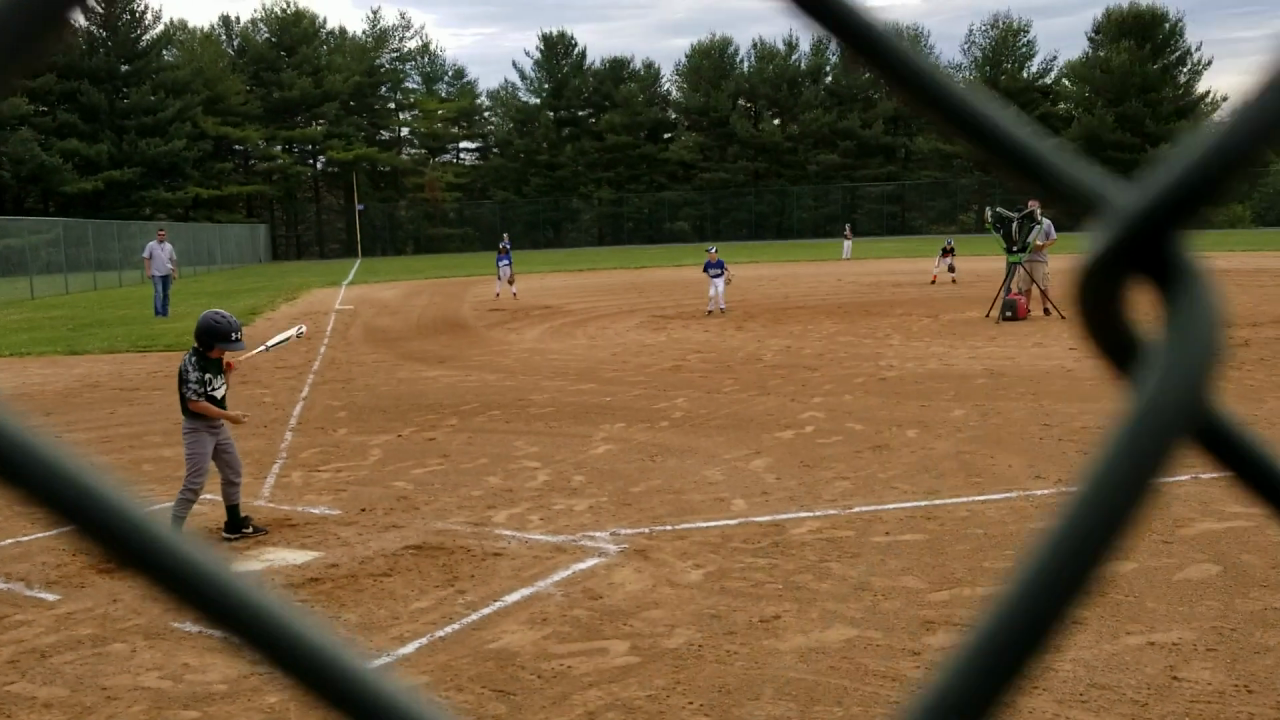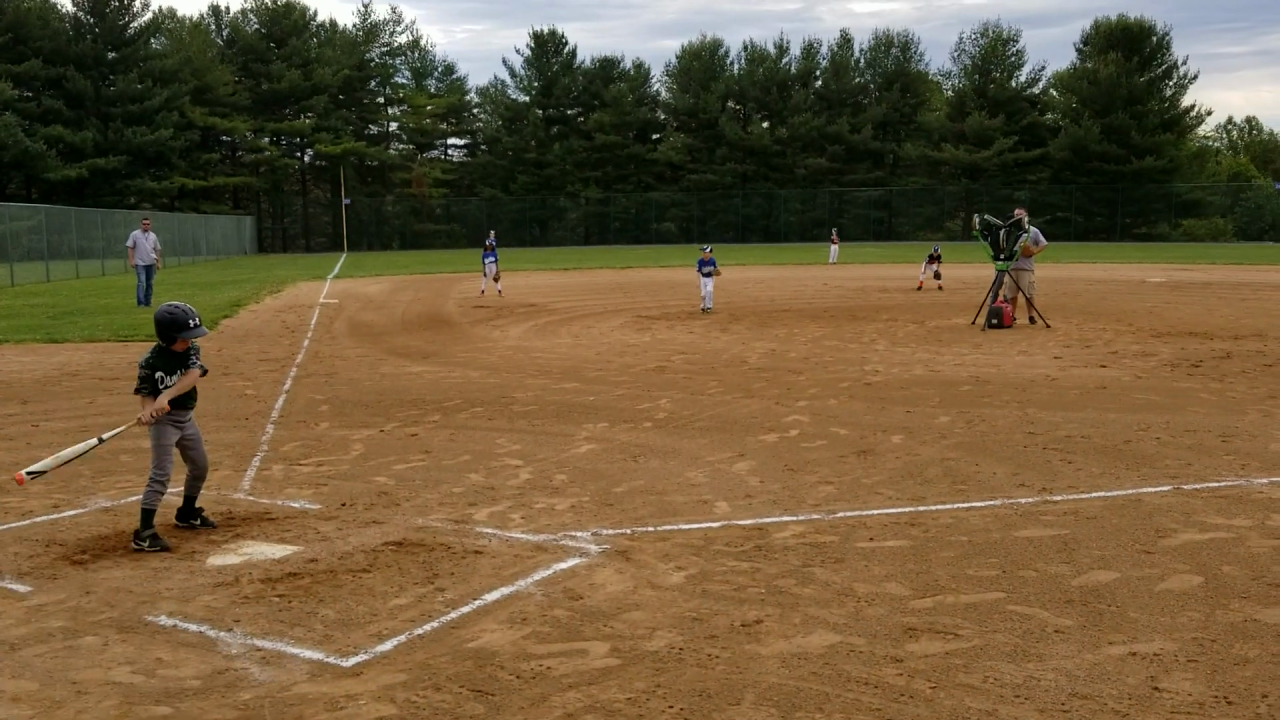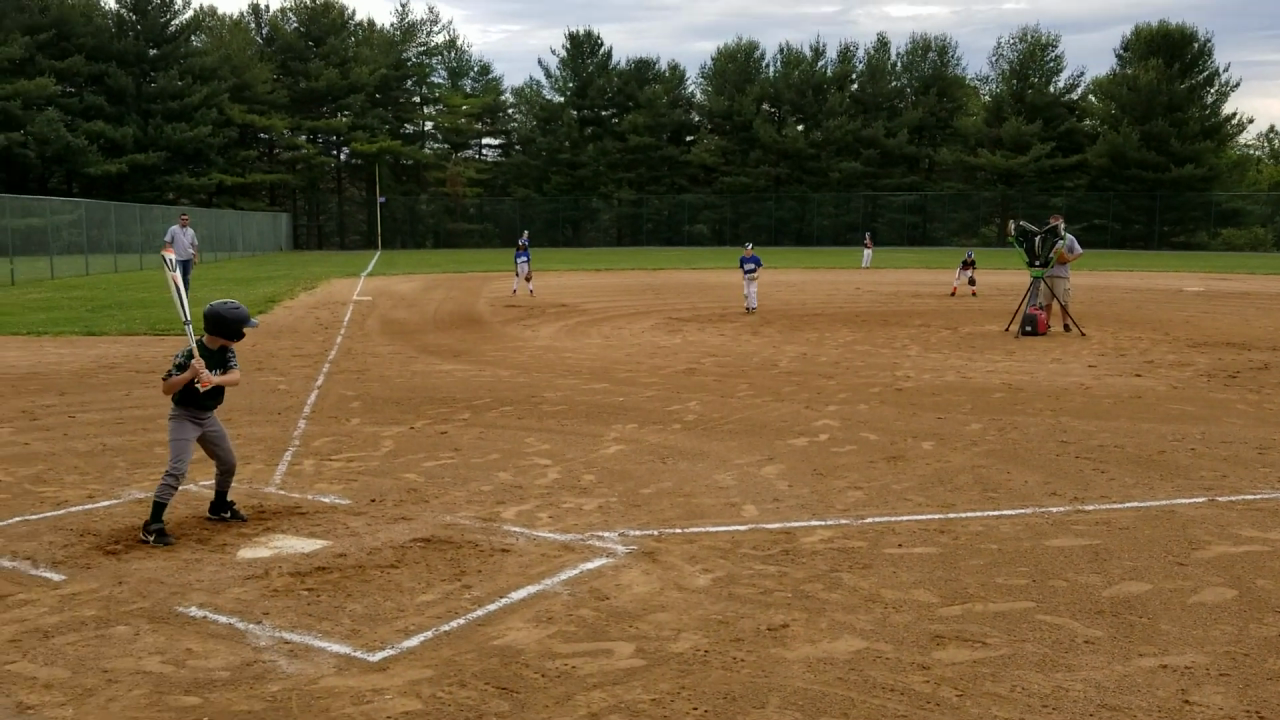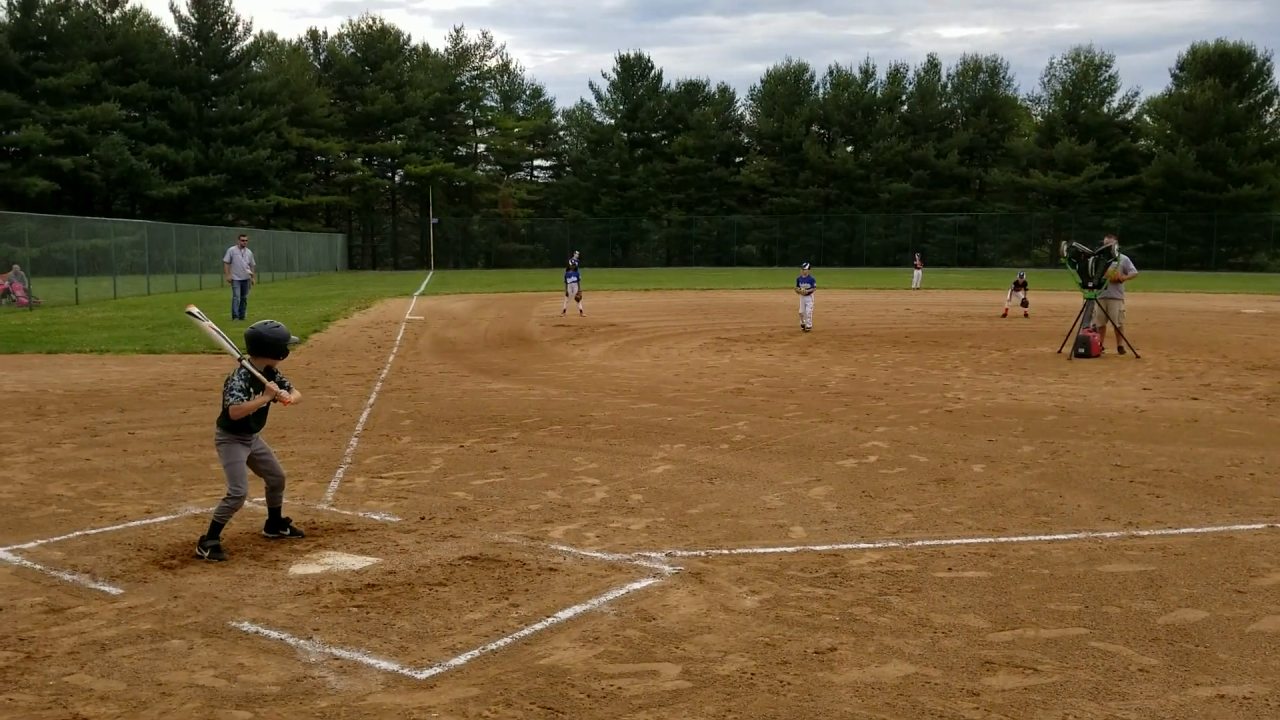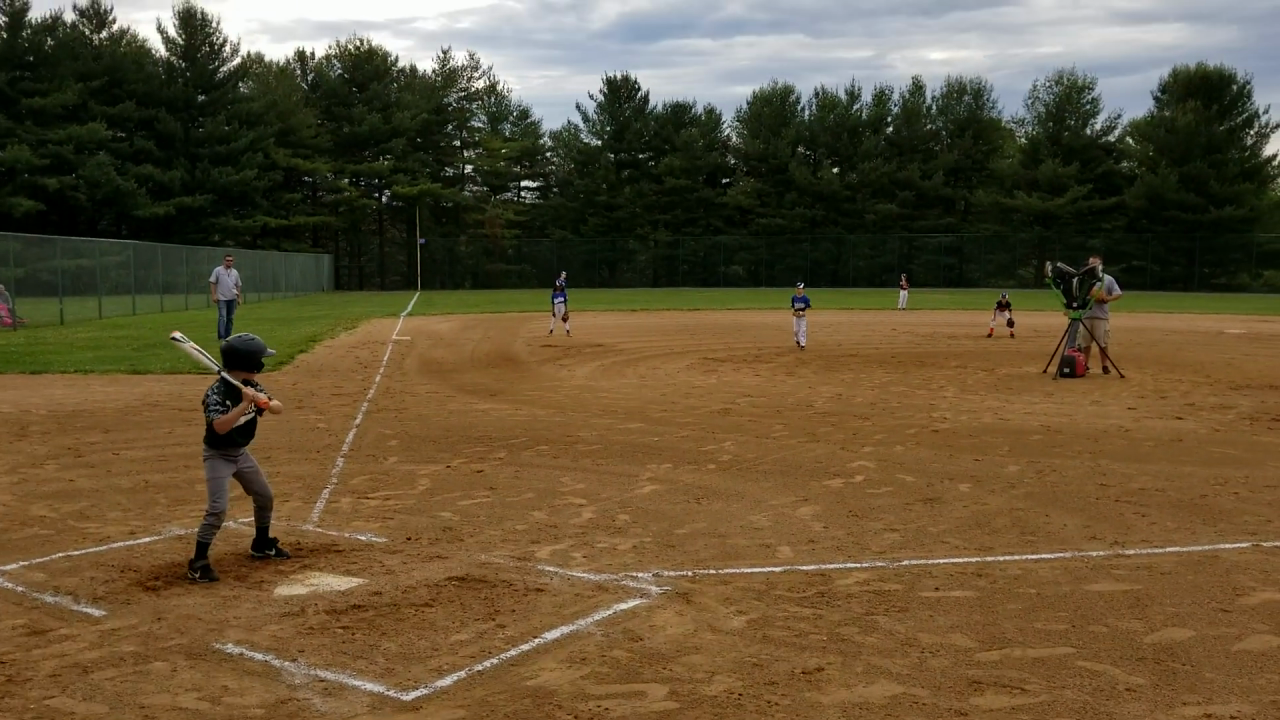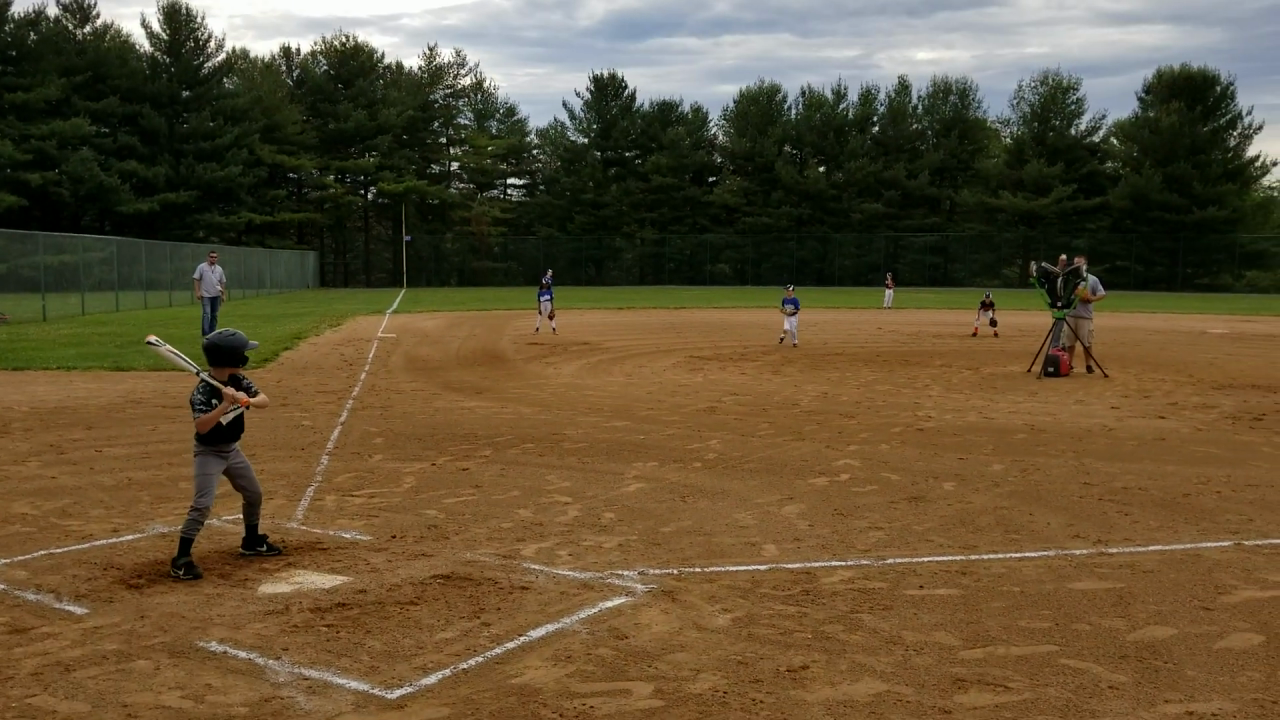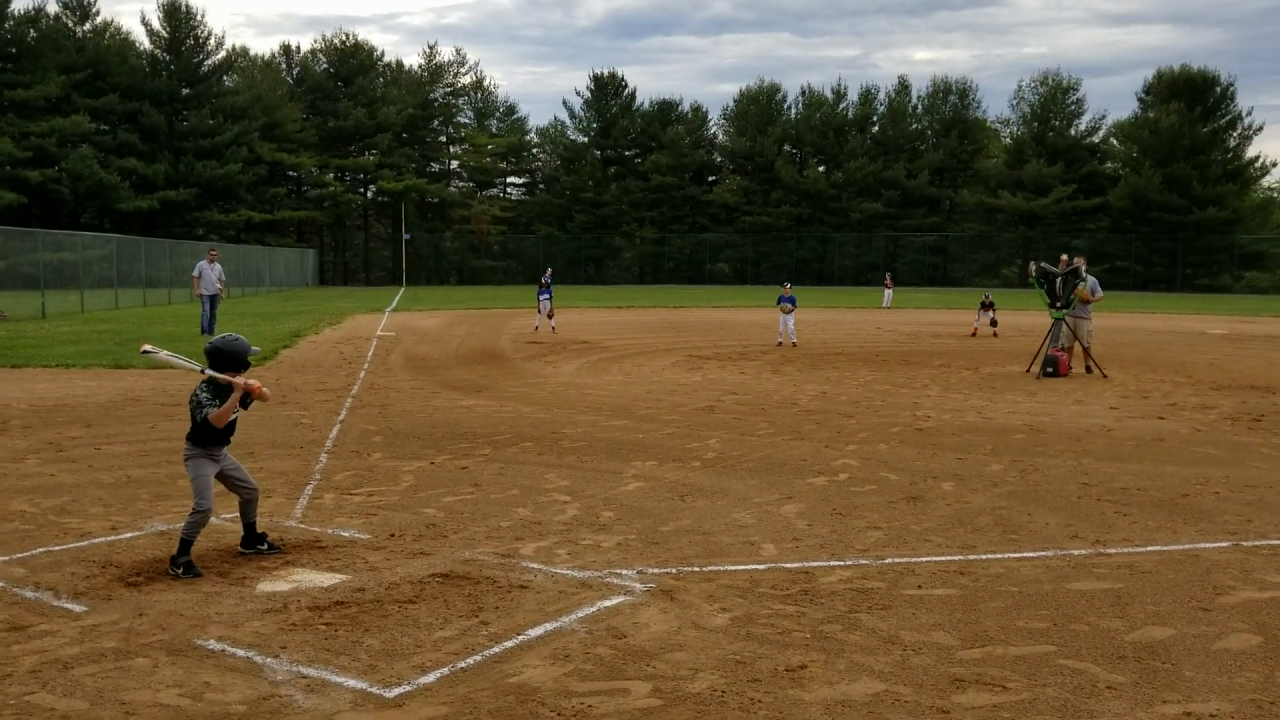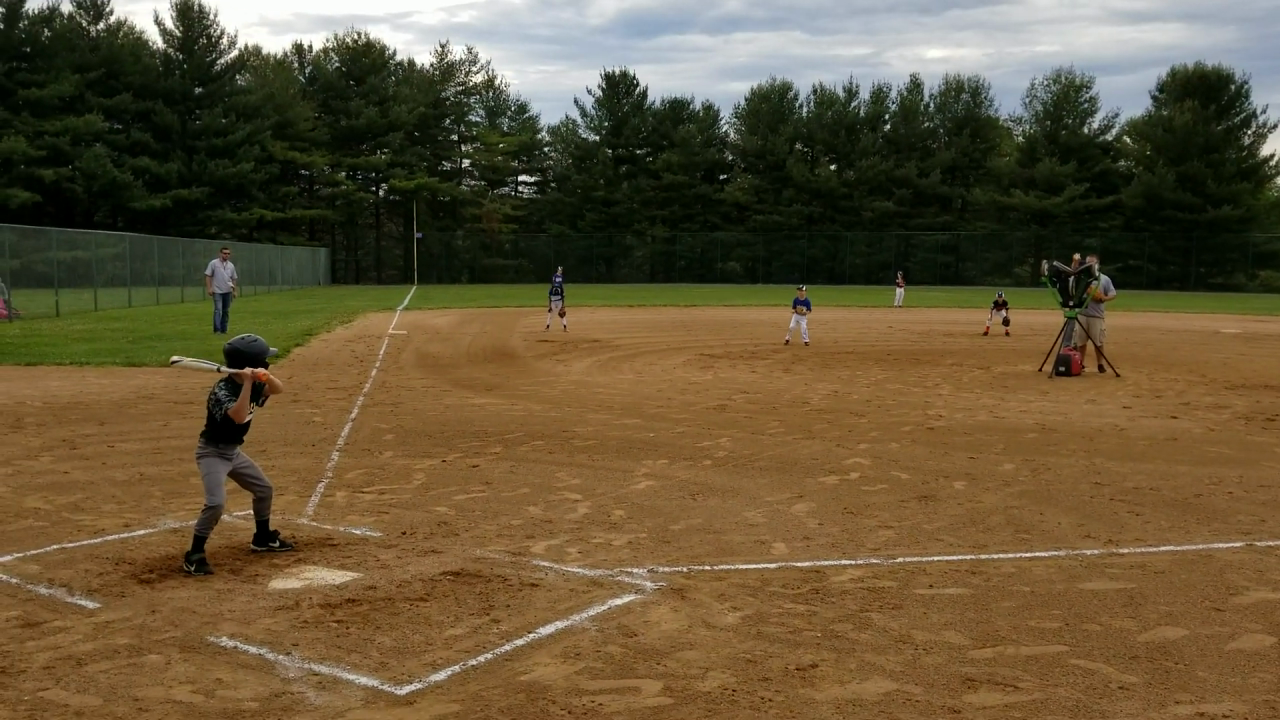
dt=0.4s
person 1, frame 1
left shoulder: (215, 356)
right shoulder: (192, 363)
left elbow: (223, 385)
right elbow: (195, 403)
left wrist: (227, 369)
right wrist: (228, 416)
left hip: (217, 426)
right hip: (198, 428)
left knee: (232, 473)
right knee: (194, 483)
left ankle: (235, 525)
person 1, frame 2
left shoulder: (191, 349)
right shoulder: (151, 360)
left elbow: (193, 375)
right elbow: (144, 395)
left wrist: (166, 397)
right wrist: (146, 411)
left hip: (186, 418)
right hip: (163, 421)
left knee: (200, 467)
right knee: (161, 474)
left ankle: (187, 514)
right ankle: (144, 532)
person 1, frame 3
left shoulder: (226, 351)
right shoulder: (189, 354)
left elbow: (235, 377)
right elbow: (166, 389)
left wrist: (213, 378)
right wrist: (189, 374)
left hip: (209, 416)
right hip: (184, 417)
left knee: (228, 462)
right knee: (176, 469)
left ankle: (219, 507)
right ankle: (153, 524)
person 1, frame 4
left shoulder: (270, 373)
right shoulder: (240, 378)
left elbow: (297, 393)
right elbow: (234, 412)
left wrist: (287, 397)
right wrist: (265, 397)
left hip: (251, 437)
right hip: (230, 439)
left knee: (276, 478)
right knee: (238, 492)
left ankle: (275, 525)
right ankle: (208, 541)
person 1, frame 5
left shoulder: (250, 386)
right shoulder: (216, 392)
left elbow: (278, 408)
right elbow: (220, 427)
left wrist: (265, 401)
right wrist: (244, 404)
left hip: (241, 453)
right hip: (218, 456)
left knee: (265, 497)
right knee: (218, 509)
left ankle: (262, 544)
right ankle: (198, 562)
person 1, frame 6
left shoulder: (238, 380)
right shoulder: (203, 391)
left elbow: (265, 401)
right elbow: (201, 427)
left wrist: (247, 399)
right wrist: (225, 404)
left hip: (232, 449)
right hip: (208, 453)
left knee: (254, 494)
right knee: (202, 505)
left ankle: (252, 542)
right ankle: (181, 560)
person 1, frame 7
left shoulder: (234, 384)
right shoulder: (203, 391)
left elbow: (266, 397)
right elbow: (218, 421)
left wrist: (256, 388)
right wrist: (237, 394)
left hip: (220, 453)
right hip: (200, 454)
left knee: (250, 491)
right knee: (204, 507)
left ankle: (251, 540)
right ankle: (180, 558)
person 1, frame 8
left shoulder: (252, 383)
right shoulder: (221, 390)
left elbow: (278, 389)
right elbow: (239, 416)
left wrist: (266, 377)
right wrist: (248, 383)
left hip: (233, 451)
right hip: (212, 452)
left knee: (264, 489)
right knee: (215, 503)
left ankle: (263, 538)
right ankle: (194, 555)
